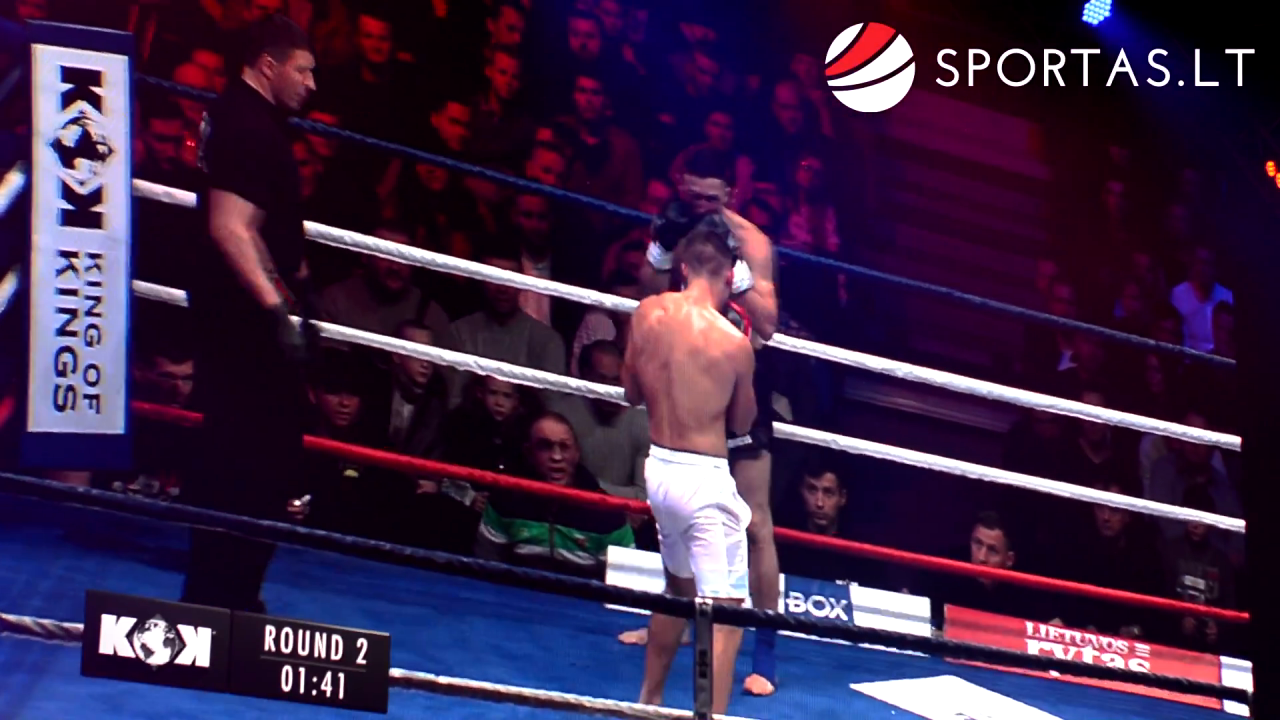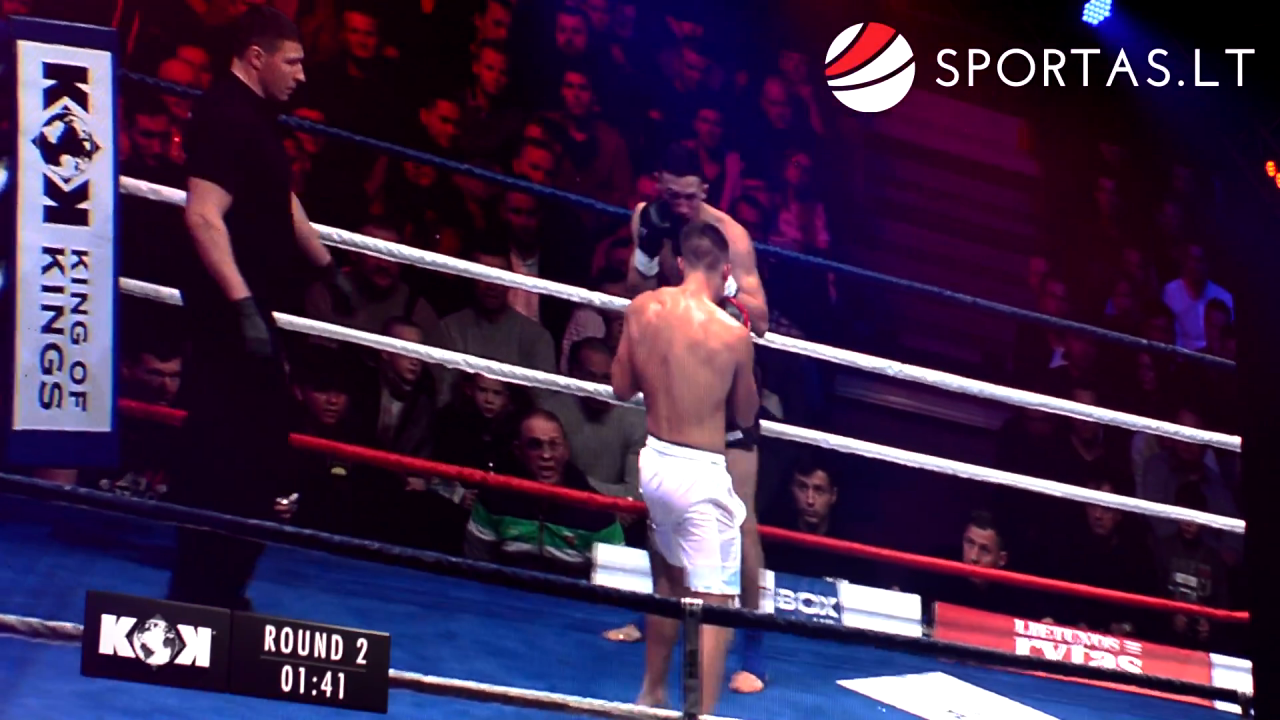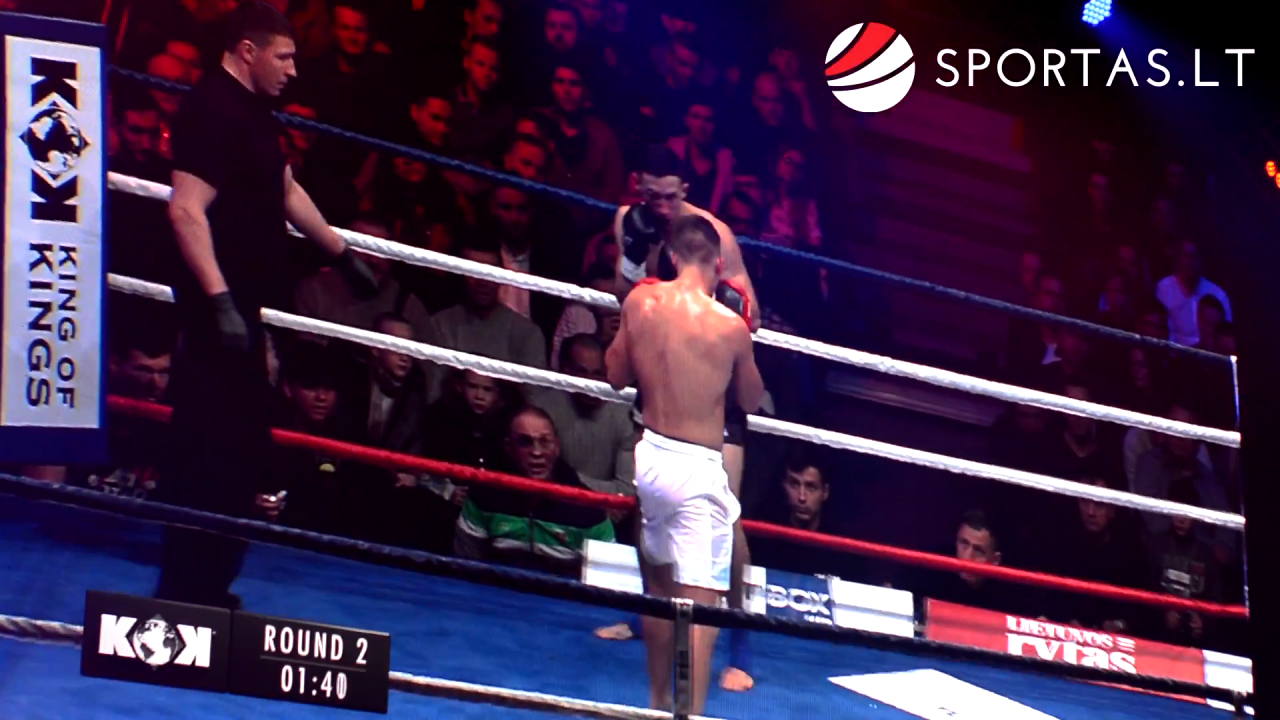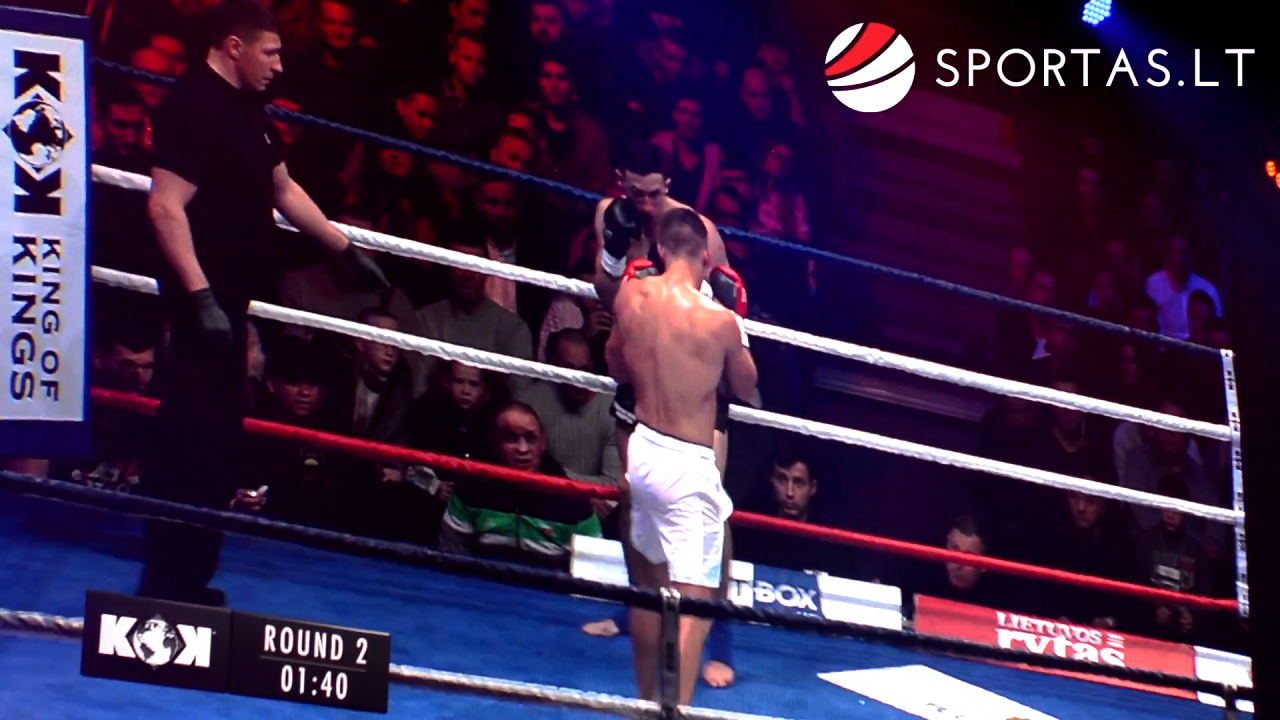
dt=0.1s
person 1, frame 1
left shoulder: (245, 116)
right shoulder: (251, 127)
right elbow: (231, 228)
left wrist: (292, 280)
right wrist: (279, 310)
left hip: (229, 309)
right hip: (242, 314)
left knee: (234, 443)
right knee: (266, 448)
left ankle: (212, 586)
right ankle: (221, 593)
person 1, frame 2
left shoulder: (246, 111)
right shoulder: (230, 116)
left elbow: (283, 204)
right elbow: (203, 216)
left wrist: (328, 267)
right wrist: (243, 305)
left hip: (228, 302)
right hip: (230, 304)
left knee: (222, 443)
right knee: (249, 444)
left ankle: (201, 584)
right ankle: (205, 591)
person 1, frame 3
left shoulder: (252, 110)
right shoulder: (213, 110)
left elbow: (287, 192)
right elbow: (186, 209)
left wrist: (344, 254)
right wrist: (219, 299)
left hip: (240, 296)
right hip: (219, 300)
left knee: (214, 440)
right knee: (224, 445)
left ankle: (192, 581)
right ankle: (190, 587)
person 1, frame 4
left shoulder: (243, 106)
right shoulder: (195, 104)
left elbow: (283, 190)
right elbow: (165, 206)
left wrist: (347, 250)
right wrist: (201, 296)
left hip: (228, 291)
right hip: (206, 296)
left knee: (200, 436)
right knee: (204, 441)
left ankle: (174, 578)
right ankle: (172, 585)
person 2, frame 1
left shoulder: (750, 241)
right shoulder: (671, 220)
left elbow: (767, 325)
right elbow: (653, 295)
left wrist: (731, 266)
right wrist: (662, 243)
left hip: (743, 377)
left knee: (755, 521)
left ankle: (764, 654)
person 2, frame 2
left shoulder: (731, 236)
right shoulder: (647, 219)
left elbow: (759, 322)
right elbow: (639, 299)
left wrist: (718, 275)
right wrist: (647, 246)
left knee: (739, 518)
left ankle: (752, 652)
person 2, frame 3
left shoulder: (715, 235)
right shoulder: (628, 220)
left elbow: (745, 317)
right elbow: (628, 305)
right wrist: (632, 254)
left ankle: (738, 645)
person 2, frame 4
left shoulder: (698, 229)
right shoulder: (608, 214)
right elbow: (606, 299)
right wrist: (613, 247)
right knee: (632, 495)
left ankle: (719, 635)
person 3, frame 1
left shoulder: (646, 312)
right shoulder: (734, 342)
right elbow: (743, 422)
left hip: (659, 470)
right hip: (705, 480)
left knee: (680, 591)
right knee: (723, 619)
person 3, frame 2
left shoulder: (643, 308)
right shoulder: (732, 333)
left elbow: (621, 387)
right elbow: (745, 416)
left hip: (654, 462)
right hip: (701, 475)
left knee: (671, 579)
left ankle: (650, 693)
person 3, frame 3
left shoulder: (638, 301)
right shoulder: (728, 325)
left elbow: (615, 377)
right elbow: (750, 400)
left hip: (651, 458)
right hip: (697, 470)
left knee: (663, 583)
right knee: (701, 609)
left ankle: (659, 703)
person 3, frame 4
left shoulder: (630, 295)
right shoulder: (719, 320)
right elbow: (746, 389)
left hip: (644, 453)
right hip: (689, 467)
left knee: (651, 582)
right knee: (692, 608)
left ankle: (647, 702)
